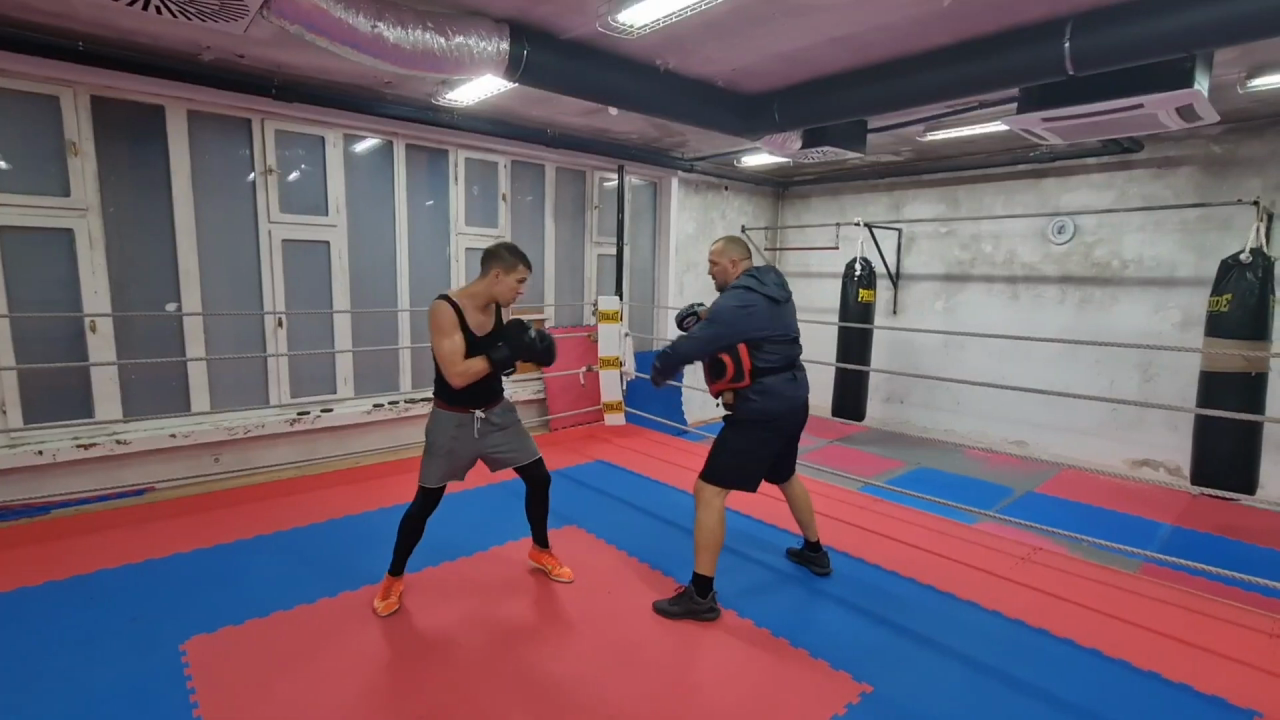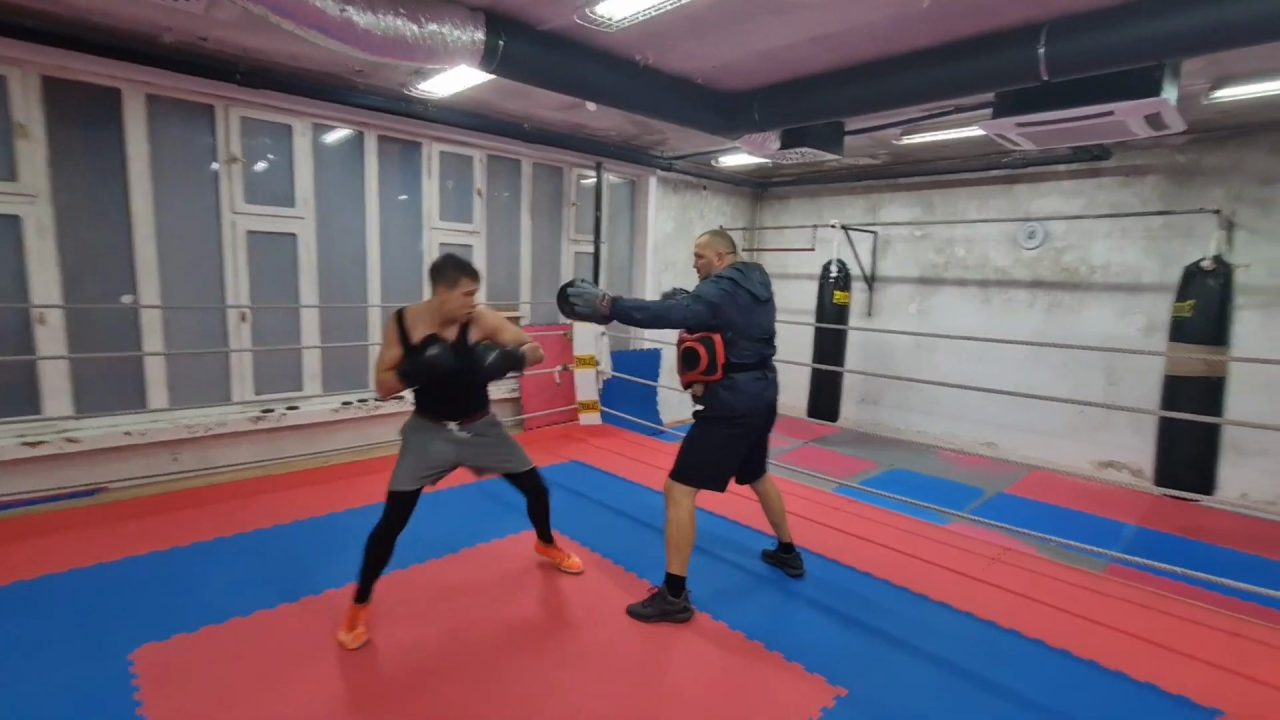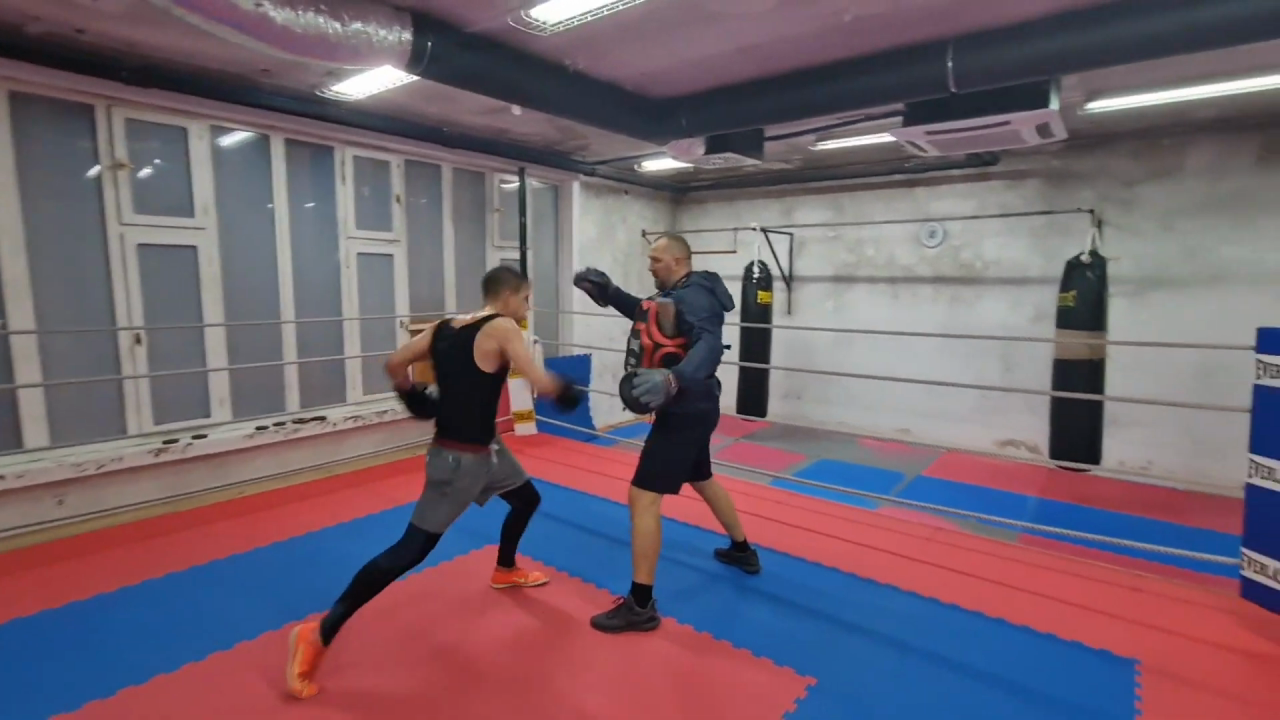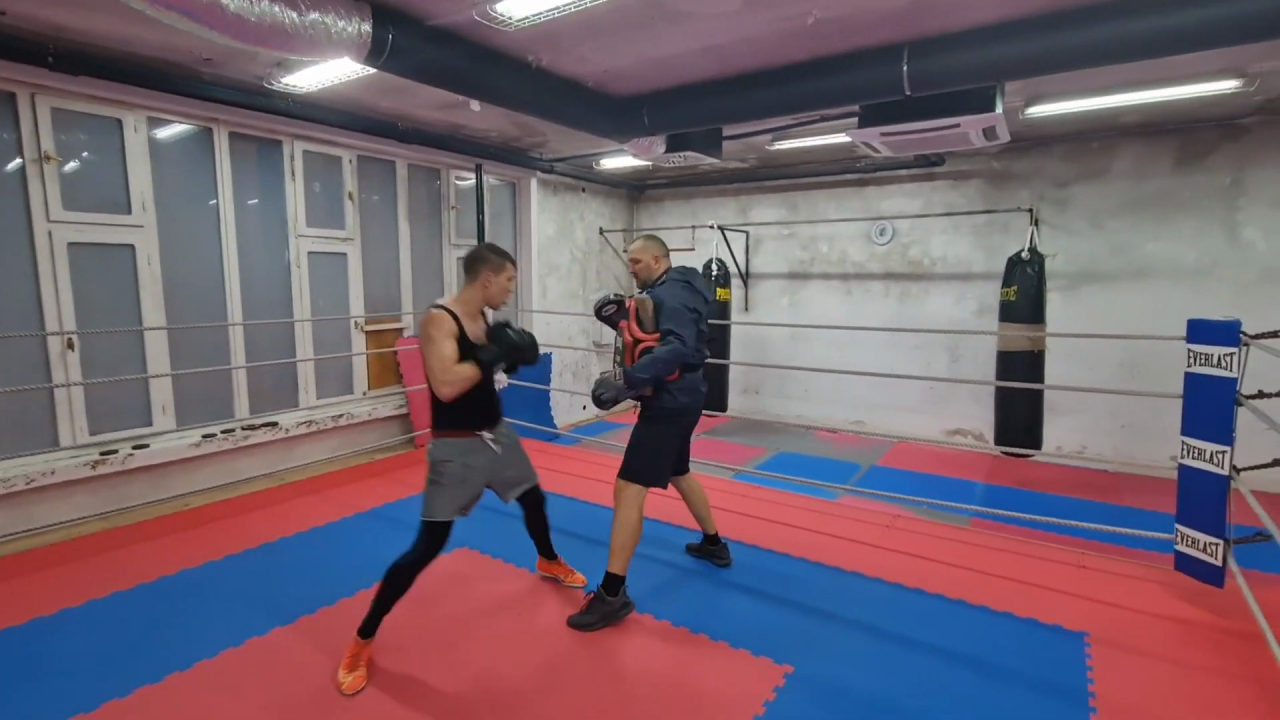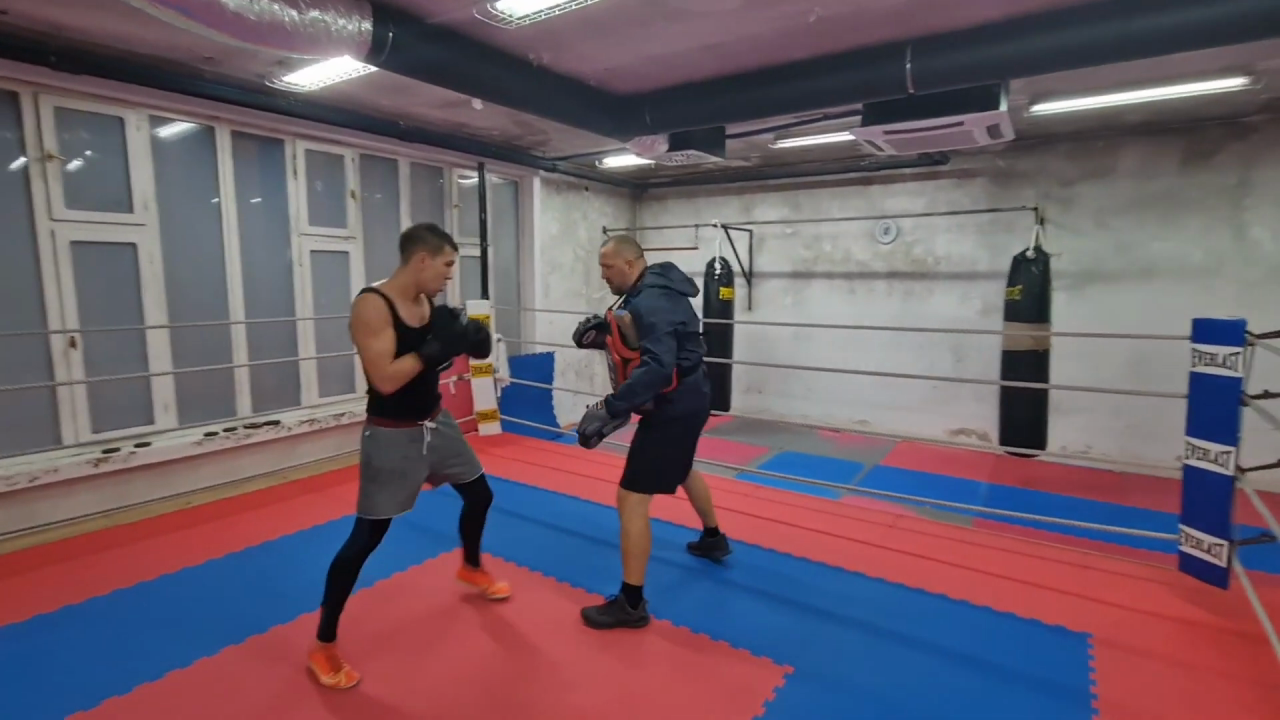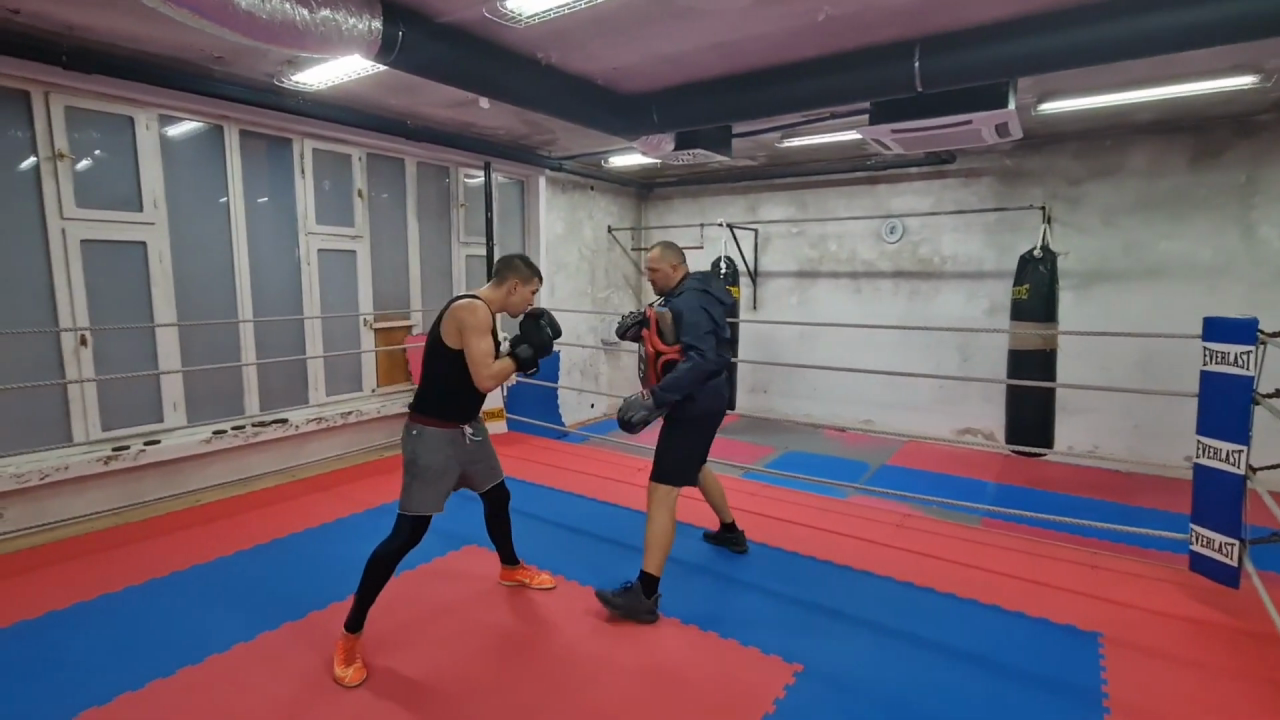
dt=0.5s
person 1, frame 1
left shoulder: (499, 308)
right shoulder: (445, 310)
right elbow: (455, 376)
left wrist: (527, 349)
right wrist: (505, 352)
left hip: (497, 412)
right hip: (453, 419)
left knee: (539, 476)
right knee: (426, 502)
left ankle: (541, 551)
right ankle: (394, 578)
person 1, frame 2
left shoulder: (481, 319)
right shoulder: (401, 323)
left elbow: (532, 348)
right elbow: (382, 387)
left wrist: (513, 357)
right wrist: (415, 371)
left hip: (478, 425)
right hip: (427, 429)
left knee: (535, 484)
right knee: (393, 518)
left ankle: (548, 545)
right ankle: (359, 604)
person 1, frame 3
left shoulder: (443, 329)
right shoulder: (501, 326)
left elbow: (395, 363)
right elbow: (537, 380)
left wrist: (410, 394)
right wrist: (563, 391)
right hip: (460, 456)
left knee: (529, 498)
right knee: (411, 552)
left ankle: (506, 569)
right ankle: (317, 637)
person 1, frame 4
left shoulder: (481, 317)
right shoulder: (440, 318)
right elbow: (445, 386)
left wrist: (513, 351)
right wrist: (492, 356)
left hip: (496, 434)
right hip: (456, 447)
left knee: (534, 501)
right knee: (428, 546)
left ankle: (549, 561)
right ankle: (362, 642)
person 1, frame 5
left shoulder: (427, 301)
right shoulder: (371, 305)
right elbow: (386, 381)
left wrist: (462, 340)
right wrist: (434, 345)
left hip: (435, 421)
right hip: (393, 433)
left knee: (479, 493)
right knee: (367, 536)
left ankle: (472, 569)
right ankle: (323, 646)
person 1, frame 6
left shoulder: (485, 312)
right shoulder: (469, 310)
left elbow: (493, 367)
right elbow: (485, 379)
left wrist: (527, 344)
right wrist: (527, 350)
left hip: (467, 428)
right hip: (432, 433)
left knee: (498, 496)
right knee: (408, 533)
left ankle: (511, 568)
right ankle: (349, 636)
person 2, frame 1
left shoulder: (738, 300)
right shoulder: (775, 294)
left elbow: (695, 343)
left wrist: (662, 365)
right wrist: (704, 321)
left hip: (760, 410)
right hip: (792, 402)
left knee: (709, 491)
right knee: (785, 477)
left ankle: (701, 595)
right ankle: (814, 551)
person 2, frame 2
left shoulder: (720, 290)
right shoulder: (756, 290)
left elbow: (671, 313)
left wrist: (606, 305)
right wrist: (689, 302)
left hip: (729, 407)
right hip: (760, 400)
left knee: (679, 489)
right knee: (757, 477)
left ankle: (674, 595)
right ankle: (788, 553)
person 2, frame 3
left shoulder: (694, 300)
right shoulder: (673, 296)
left elbow: (705, 350)
right elbow: (643, 310)
left wrist: (670, 381)
right wrist: (604, 289)
left hip: (684, 410)
right hip: (696, 406)
left knee: (642, 497)
right knee: (701, 479)
left ankle: (640, 604)
right ankle: (742, 551)
person 2, frame 4
left shoulder: (670, 294)
right shoulder: (672, 291)
left elbow: (676, 349)
right elbow: (656, 336)
left wrist: (627, 379)
right wrist: (621, 319)
left hip: (669, 403)
right hip: (680, 399)
left knee: (629, 489)
right knee: (679, 473)
left ankle: (612, 594)
right ankle: (714, 544)
person 2, frame 5
left shoulder: (650, 303)
right shoulder: (654, 291)
left elbow: (657, 366)
left wrist: (610, 409)
right wrist: (606, 334)
left hip: (673, 408)
right hip: (687, 400)
left knee: (632, 498)
right knee: (683, 469)
left ankle: (631, 603)
right ankle: (713, 537)
person 2, frame 6
left shoulder: (691, 304)
right shoulder: (685, 298)
left elbow: (699, 361)
right elbow: (675, 344)
left wrist: (652, 399)
right wrist: (644, 331)
left hip: (694, 406)
right hip: (702, 401)
left knee: (661, 491)
right knee: (693, 466)
left ankle: (644, 593)
right ankle: (731, 531)
